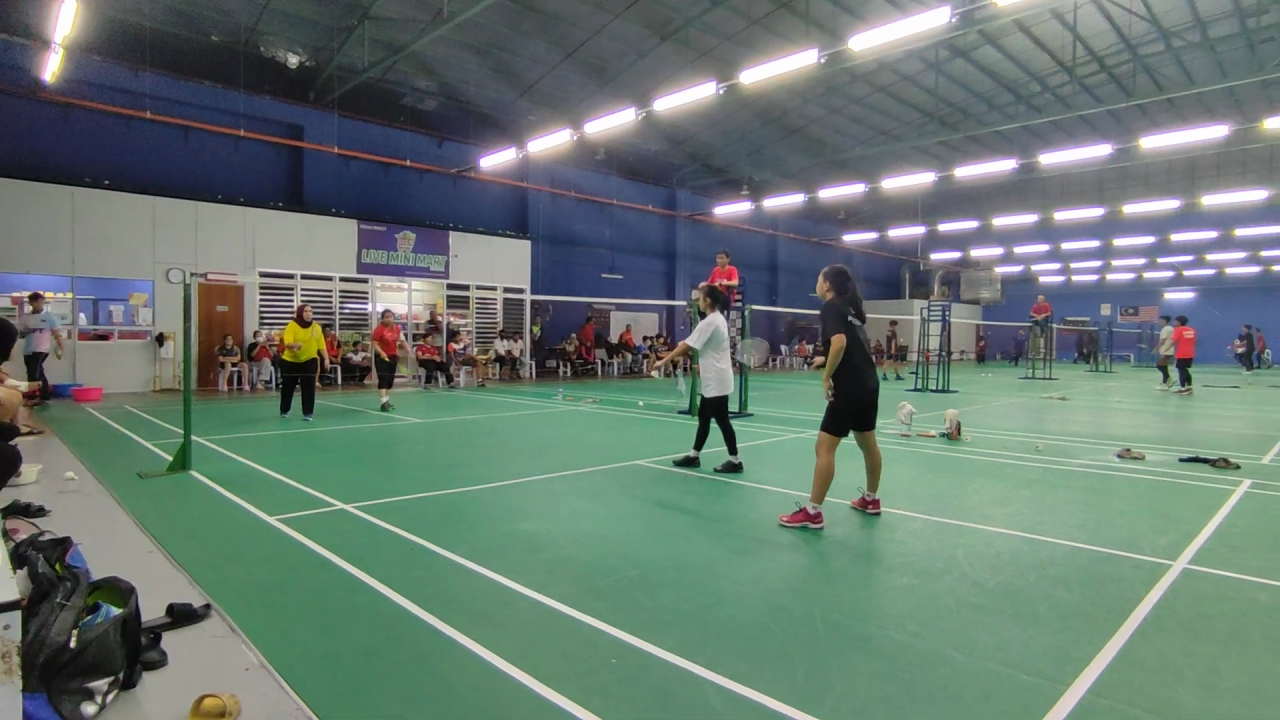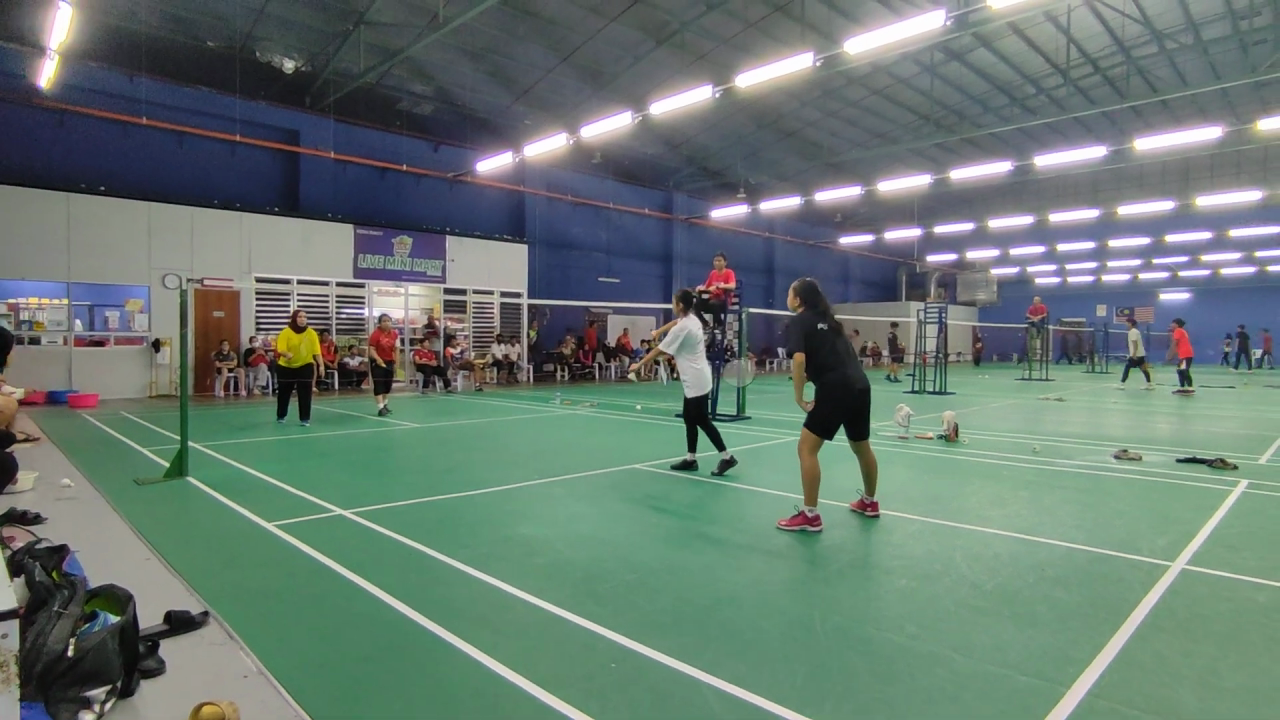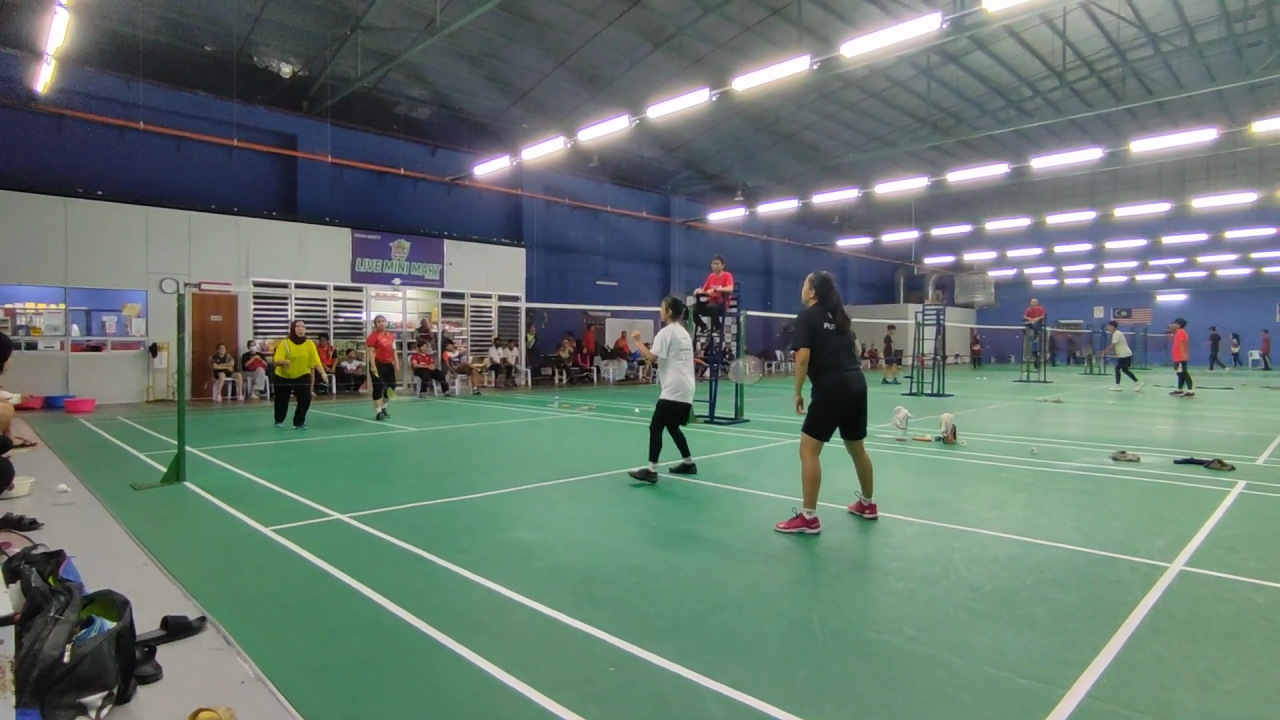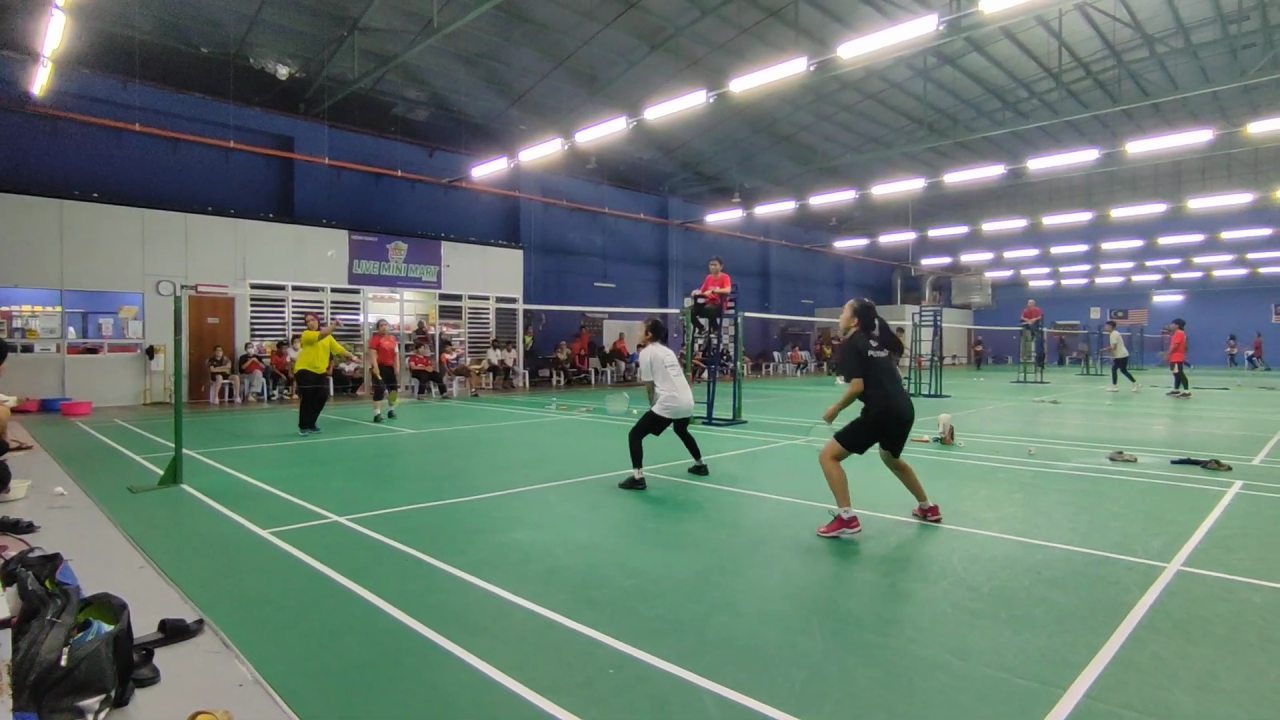
dt=0.7s
person 1, frame 1
left shoulder: (831, 306)
right shoulder: (851, 308)
left elbow: (839, 343)
left wrist: (826, 377)
right wrist: (827, 360)
left hip: (849, 387)
right hip: (869, 384)
left knee: (825, 448)
right knee: (868, 442)
left ankle: (812, 512)
right ankle: (871, 499)
person 1, frame 2
left shoulder: (799, 322)
right shoulder: (826, 320)
left elbow: (799, 360)
left wrist: (798, 397)
right wrist: (809, 373)
left hip: (835, 389)
right hip: (860, 386)
left knee: (806, 448)
right knee: (862, 447)
left ankle: (810, 515)
right ankle: (869, 502)
person 1, frame 3
left shoulder: (808, 316)
right shoulder: (839, 316)
left elbow: (803, 357)
left wrist: (797, 393)
left hip: (831, 391)
right hip: (857, 386)
left knee: (809, 451)
right knee: (856, 448)
left ankle: (808, 517)
right ankle: (868, 504)
person 1, frame 4
left shoulder: (850, 346)
right shoulder: (877, 341)
left elbow: (856, 387)
left wrist: (835, 409)
left hip: (882, 413)
right hip: (903, 410)
left knee: (828, 455)
right knee: (892, 460)
left ankle: (846, 518)
right ankle: (928, 507)
person 2, frame 1
left shoulder: (709, 322)
right shoulder: (717, 318)
left elbow: (686, 346)
left wrist: (664, 362)
right wrist: (684, 344)
left hip: (717, 380)
right hip: (712, 379)
left knee: (721, 419)
right knee: (704, 418)
left ankle: (735, 461)
right ankle: (694, 456)
person 2, frame 2
left shoulder: (681, 328)
right shoulder: (692, 320)
left elbow: (658, 351)
left wrist: (639, 365)
left hip: (696, 382)
right hip: (694, 380)
left knee: (702, 421)
right knee: (690, 419)
left ankle: (726, 457)
right ankle: (691, 459)
person 2, frame 3
left shoulder: (667, 332)
right shoulder: (683, 332)
left elbow: (651, 357)
left wrist: (637, 341)
left hip: (674, 389)
right hip: (686, 388)
left knee: (656, 426)
right knee: (672, 426)
left ankle: (651, 469)
right ankle: (688, 463)
person 2, frame 4
left shoulder: (646, 352)
right shoulder: (666, 351)
left elbow: (648, 385)
left wrist: (651, 404)
right wrist: (657, 402)
left hip: (669, 404)
right hip: (687, 402)
left knee: (635, 435)
right knee: (681, 431)
left ankle: (638, 477)
right ankle: (700, 464)
